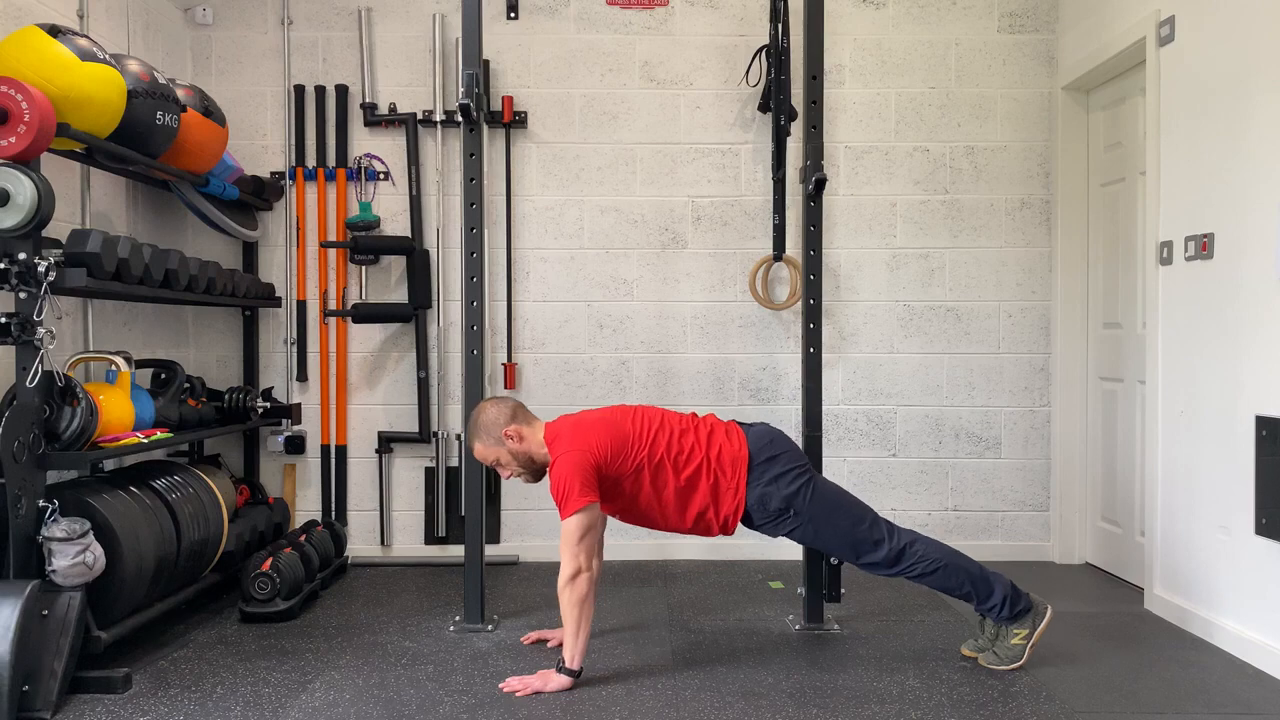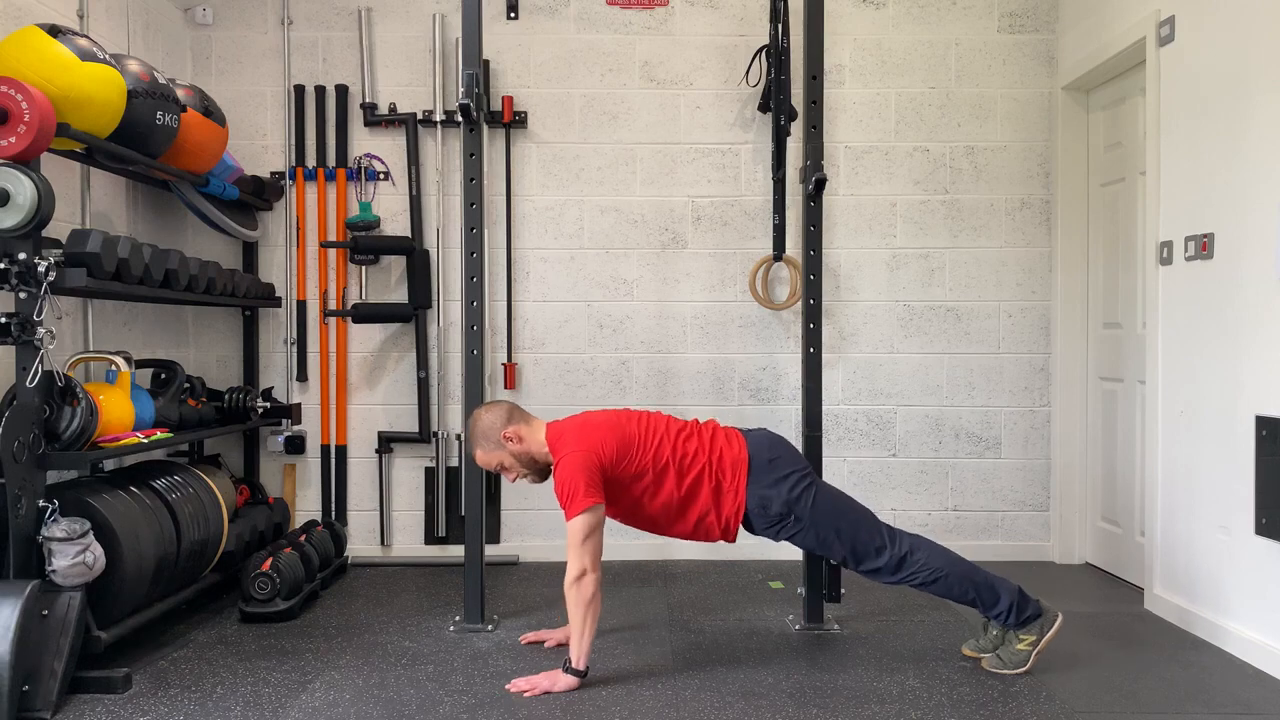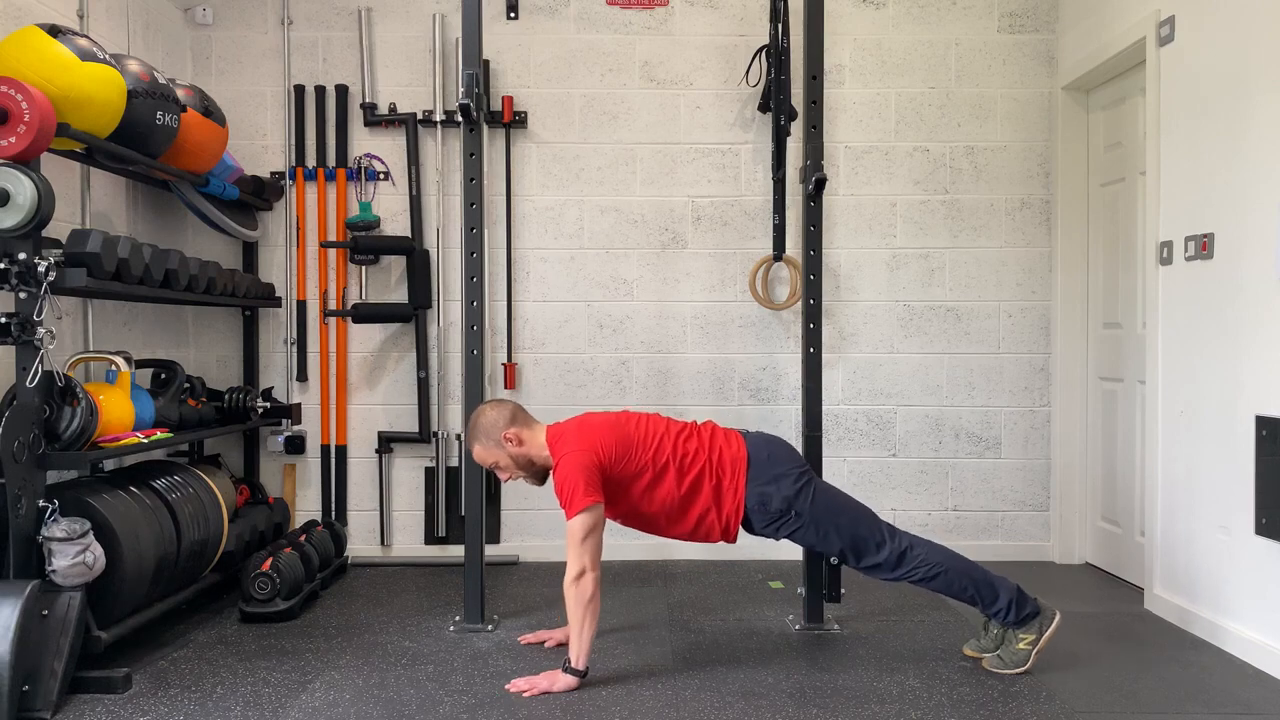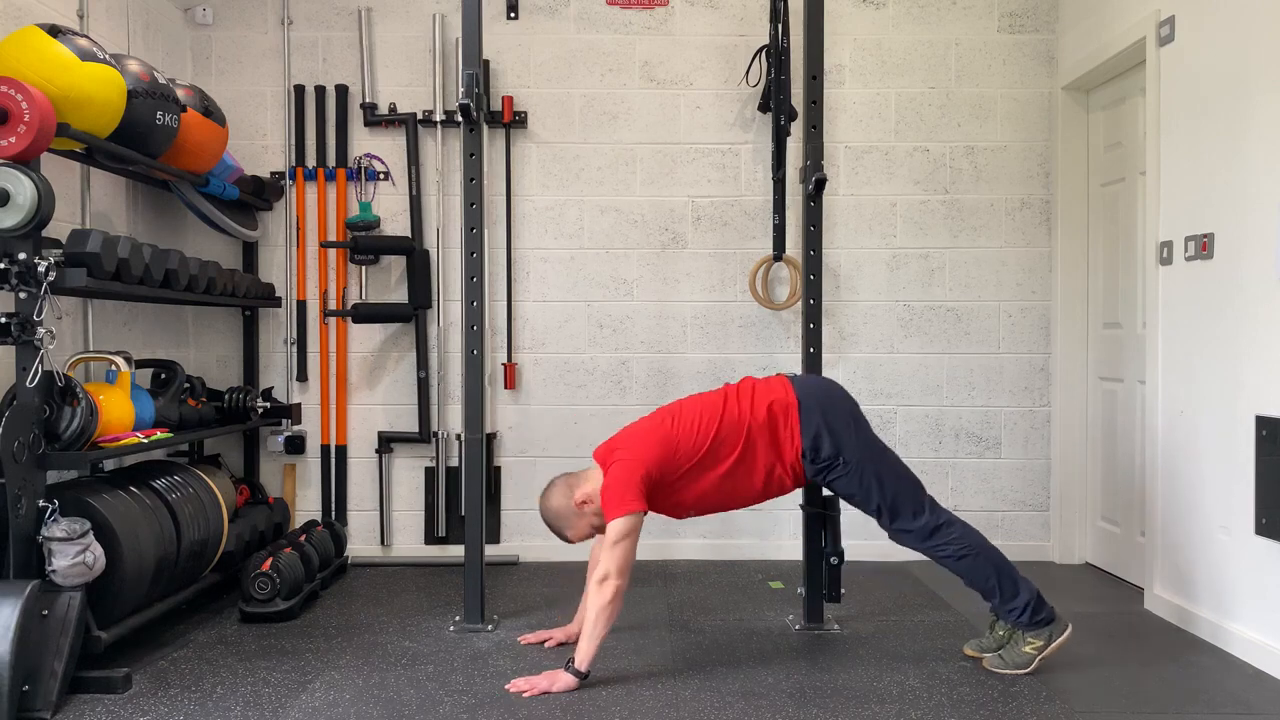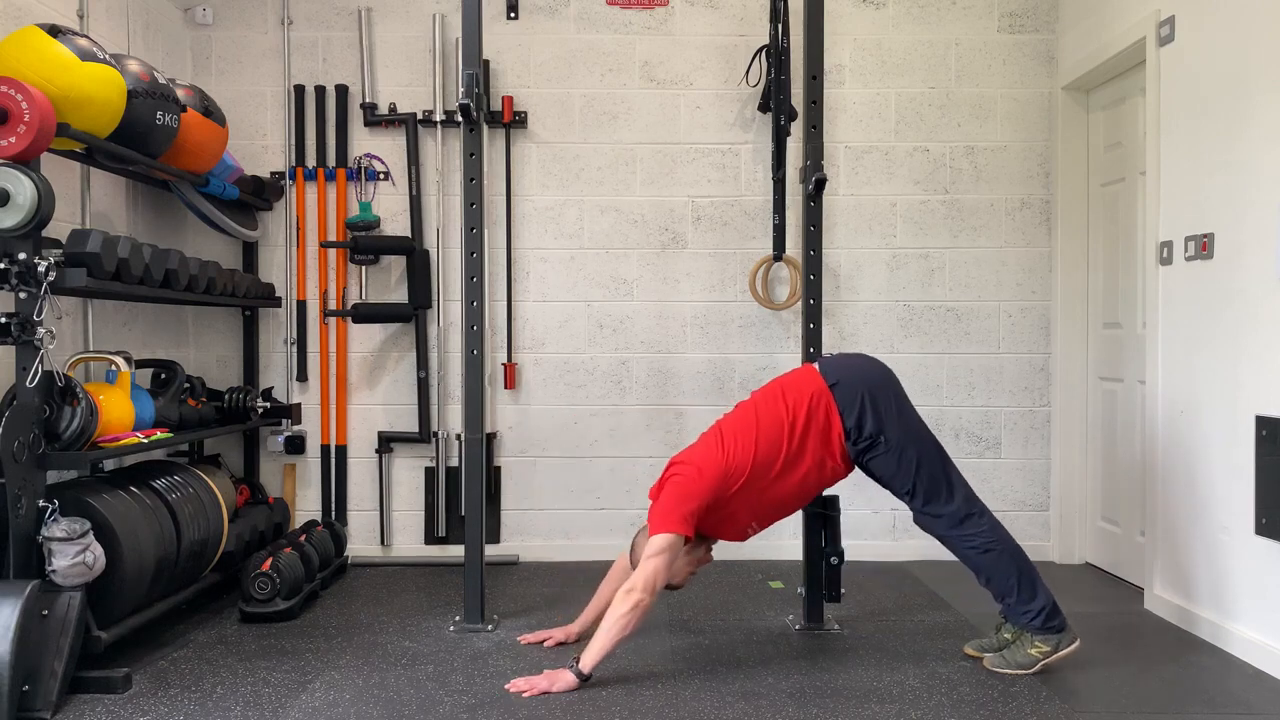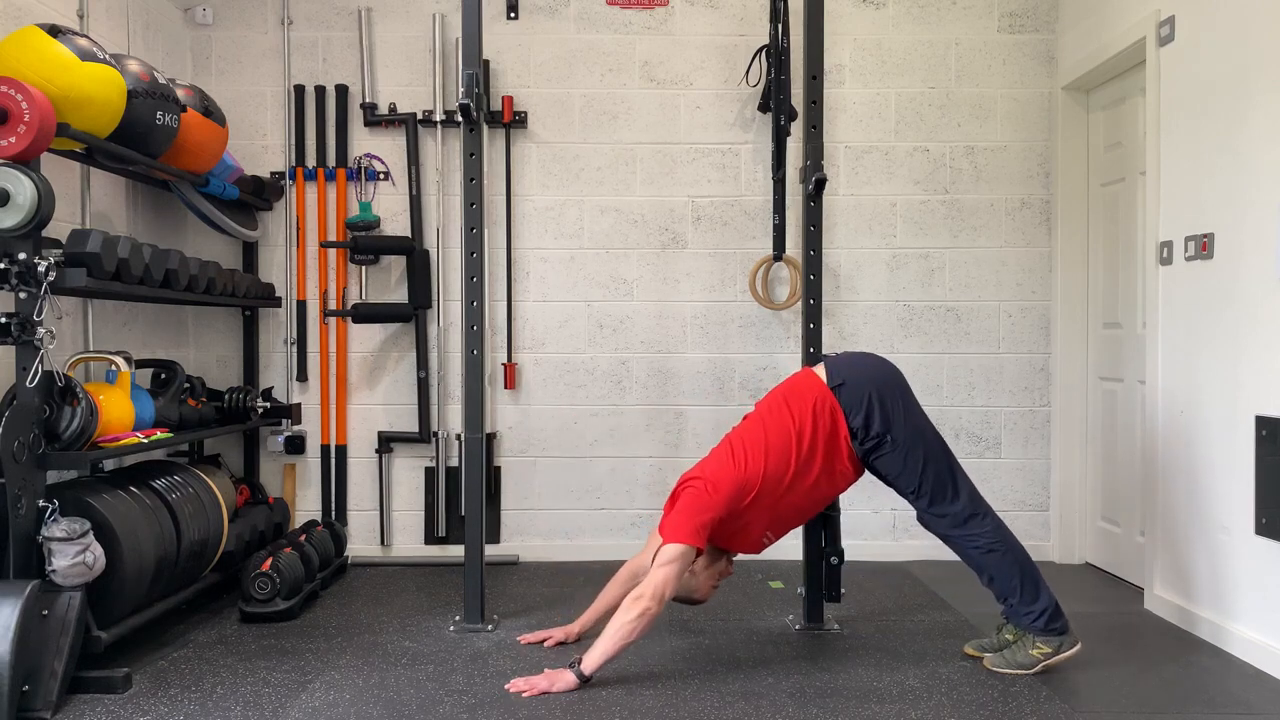
dt=0.5s
person 1, frame 1
left shoulder: (567, 457)
right shoulder: (575, 440)
left elbow: (575, 570)
right elbow: (592, 555)
left wrist: (567, 669)
right wrist: (574, 627)
left hip: (756, 482)
right hip: (747, 460)
left knee: (879, 548)
right knee: (874, 543)
left ankle: (1015, 610)
right ankle: (999, 609)
person 1, frame 2
left shoulder: (571, 458)
right shoulder: (578, 440)
left elbow: (583, 572)
right elbow: (587, 563)
left wrist: (573, 669)
right wrist: (574, 627)
left hip: (758, 488)
right hip: (748, 472)
left knee: (883, 555)
right knee: (878, 551)
left ankle: (1023, 615)
right ankle: (1004, 614)
person 1, frame 3
left shoulder: (571, 458)
right shoulder: (576, 441)
left elbow: (582, 571)
right elbow: (586, 567)
left wrist: (574, 669)
right wrist: (573, 627)
left hip: (758, 486)
right hip: (749, 473)
left knee: (881, 552)
right knee: (878, 549)
left ankle: (1022, 615)
right ankle: (1004, 614)
person 1, frame 4
left shoulder: (625, 471)
right shoulder: (620, 462)
left elbow: (610, 577)
right elbow: (605, 562)
left wrist: (575, 671)
right wrist: (575, 627)
left hip: (807, 427)
right hip: (799, 418)
left knee: (919, 522)
right knee: (915, 523)
left ankle: (1036, 620)
right ankle: (1012, 616)
person 1, frame 5
left shoulder: (684, 495)
right shoulder: (685, 492)
left elbow: (638, 593)
right elbow: (627, 565)
left wrist: (577, 672)
right wrist: (576, 628)
left hip: (851, 401)
right hip: (842, 396)
left knee: (949, 512)
right knee: (942, 512)
left ankle: (1044, 627)
right ankle: (1023, 618)
person 1, frame 6
left shoulder: (700, 506)
right shoulder: (695, 505)
left elbow: (647, 599)
right elbow: (638, 567)
left wrist: (578, 672)
right wrist: (576, 627)
left hip: (856, 399)
right hip: (847, 397)
left knee: (954, 512)
right knee: (947, 513)
left ankle: (1047, 629)
right ankle: (1023, 621)
